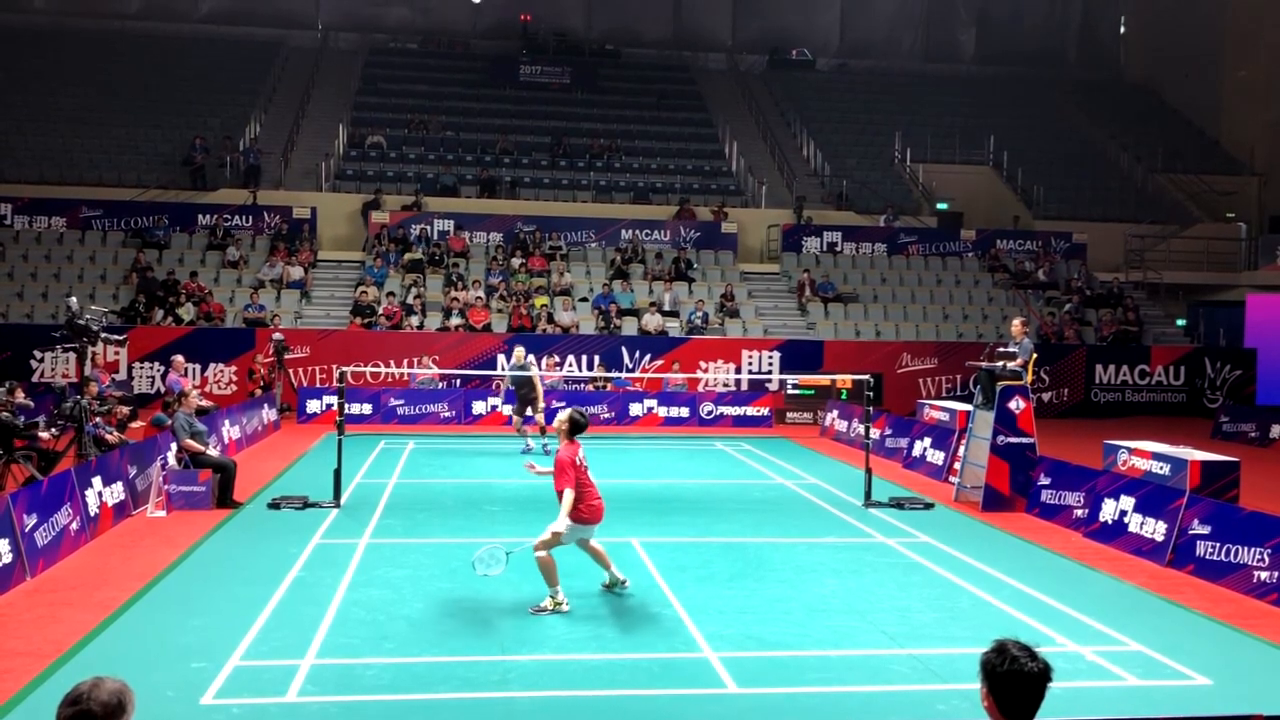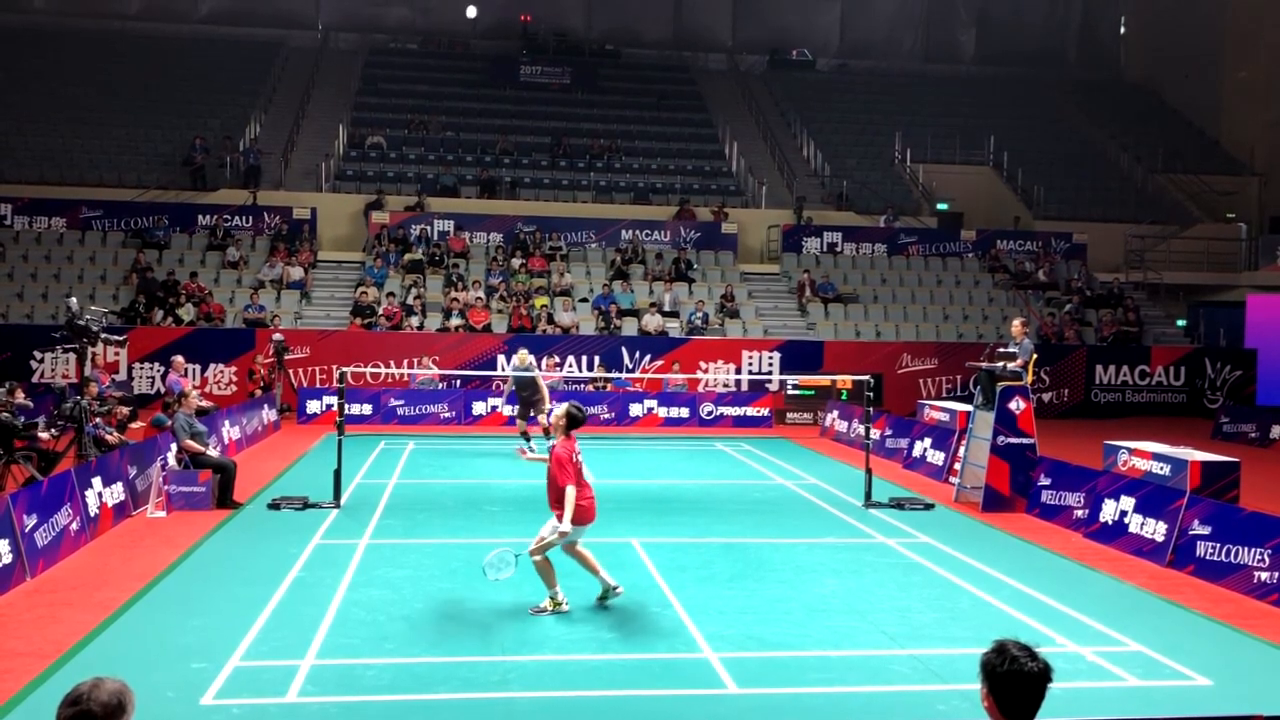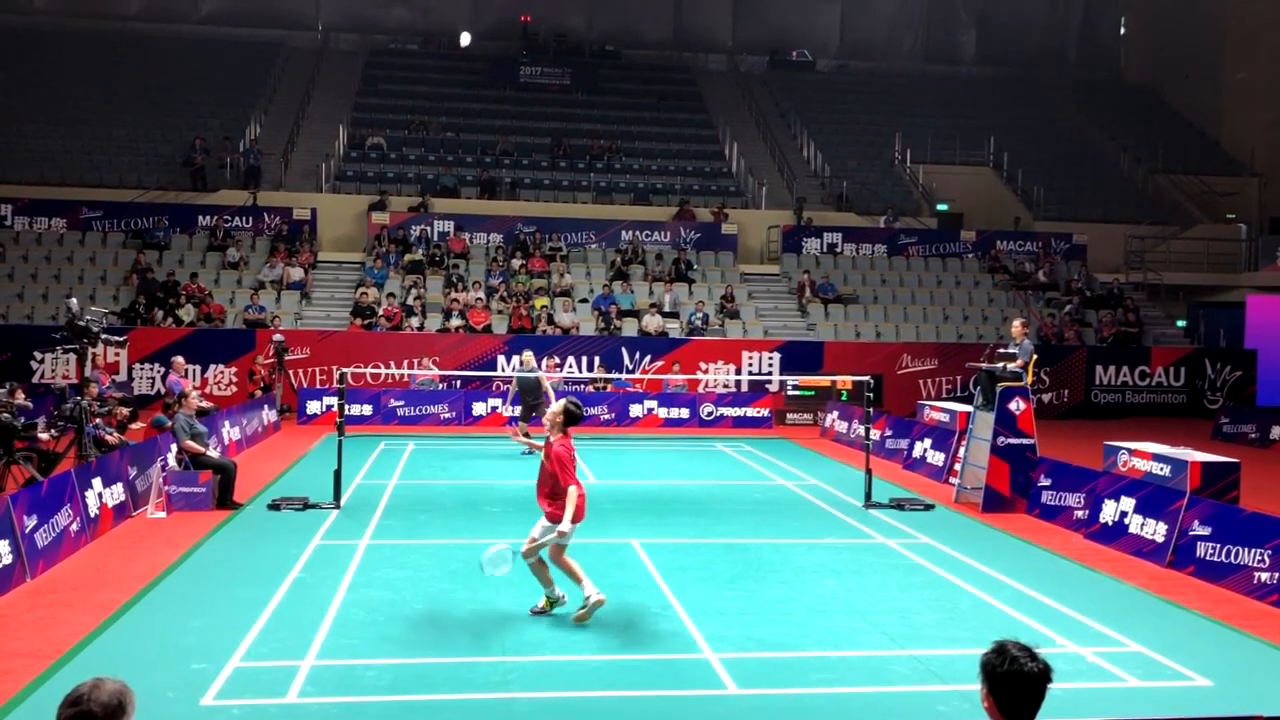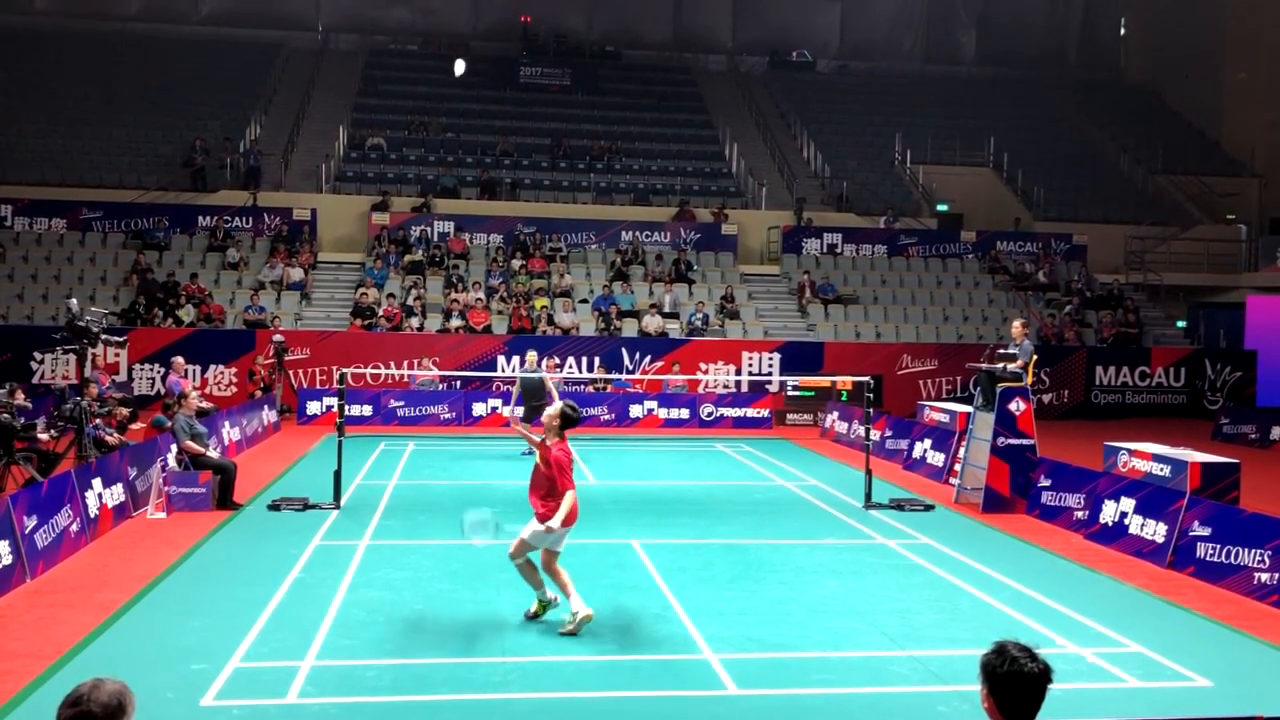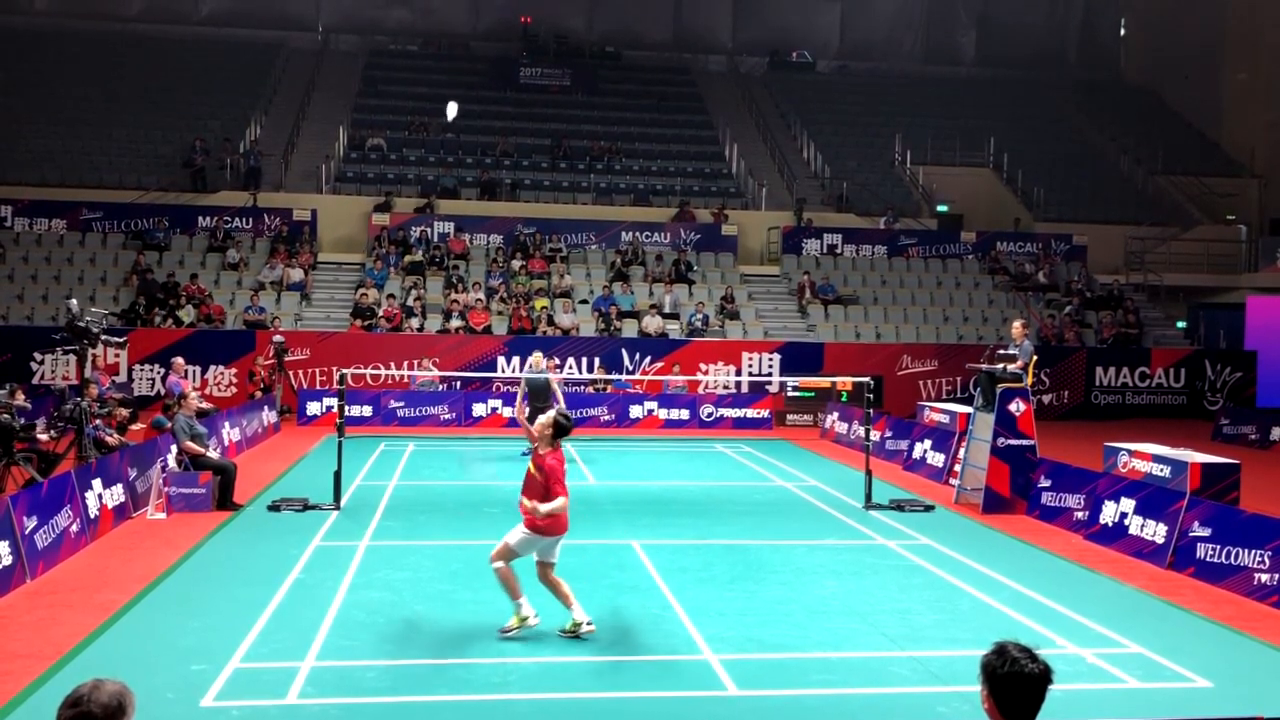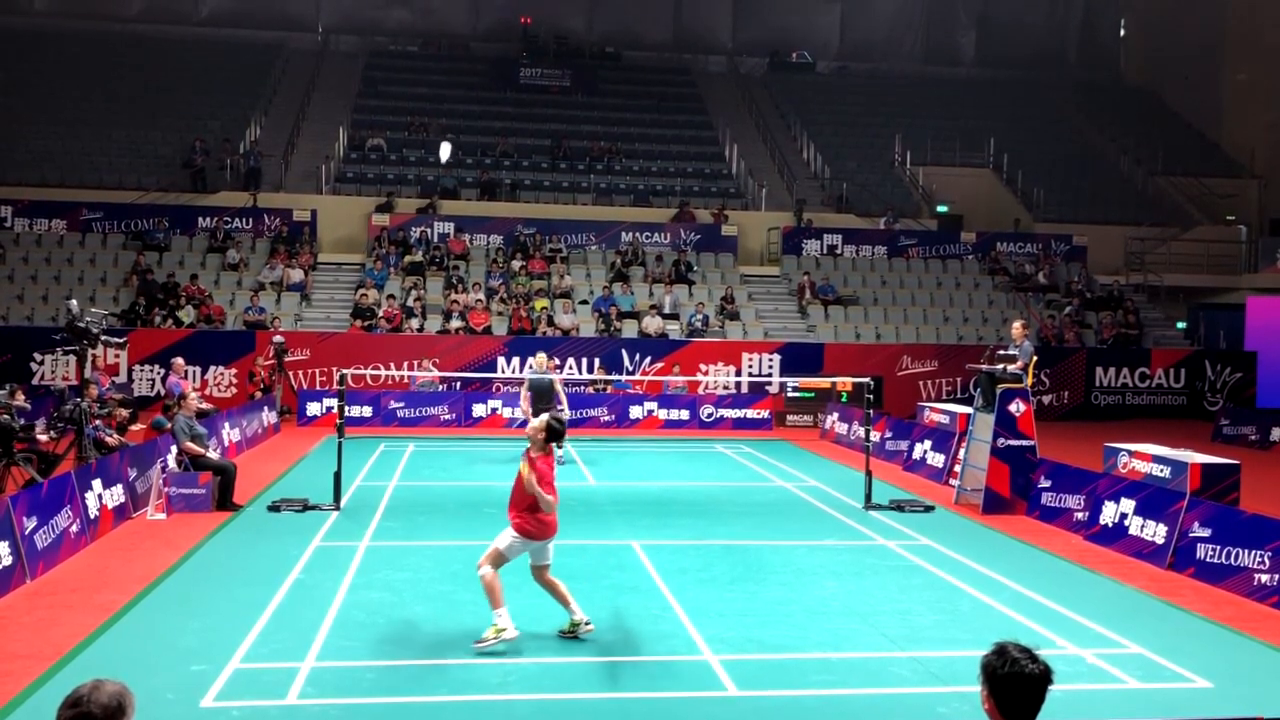
dt=0.3s
person 1, frame 1
left shoulder: (563, 455)
right shoulder: (574, 446)
left elbow: (569, 491)
left wrist: (561, 521)
right wrist: (543, 471)
left hip: (582, 513)
right hip: (593, 507)
left knee: (540, 547)
right knee: (584, 542)
left ankle: (557, 600)
right ankle: (616, 578)
person 1, frame 2
left shoulder: (560, 451)
right shoulder: (569, 441)
left elbow: (570, 488)
left wrist: (566, 521)
right wrist: (534, 457)
left hip: (574, 512)
right hip: (586, 507)
left knee: (536, 551)
right knee: (570, 547)
left ankle: (557, 600)
right ankle: (608, 584)
person 1, frame 3
left shoulder: (560, 450)
right shoulder: (556, 437)
left elbow: (571, 488)
left wrist: (566, 521)
right wrist: (525, 441)
left hip: (559, 511)
right hip: (562, 510)
left knee: (529, 552)
right knee: (557, 556)
left ankle: (553, 596)
right ankle: (590, 593)
person 1, frame 4
left shoulder: (558, 454)
right shoulder: (551, 440)
left elbow: (570, 492)
right elbow: (541, 447)
left wrist: (557, 519)
right wrist: (523, 432)
left hip: (551, 515)
right hip: (554, 515)
left knee: (516, 553)
right knee: (549, 565)
left ankle: (545, 598)
right ankle: (579, 608)
person 1, frame 5
left shoulder: (551, 463)
right shoulder: (545, 446)
left elbow: (563, 502)
right elbow: (536, 441)
left wrist: (544, 510)
right wrist: (524, 423)
left hip: (540, 524)
right hip: (553, 524)
left knee: (498, 559)
right knee: (546, 575)
left ankle: (524, 613)
right ankle: (581, 619)
person 1, frame 6
left shoulder: (541, 467)
right shoulder: (540, 448)
left elbow: (551, 507)
right elbow: (531, 437)
left wrist: (535, 489)
right wrist: (529, 417)
left hip: (527, 527)
right hip: (542, 527)
left knee: (486, 565)
right knee: (542, 576)
left ankle: (502, 625)
right ankle: (579, 619)
